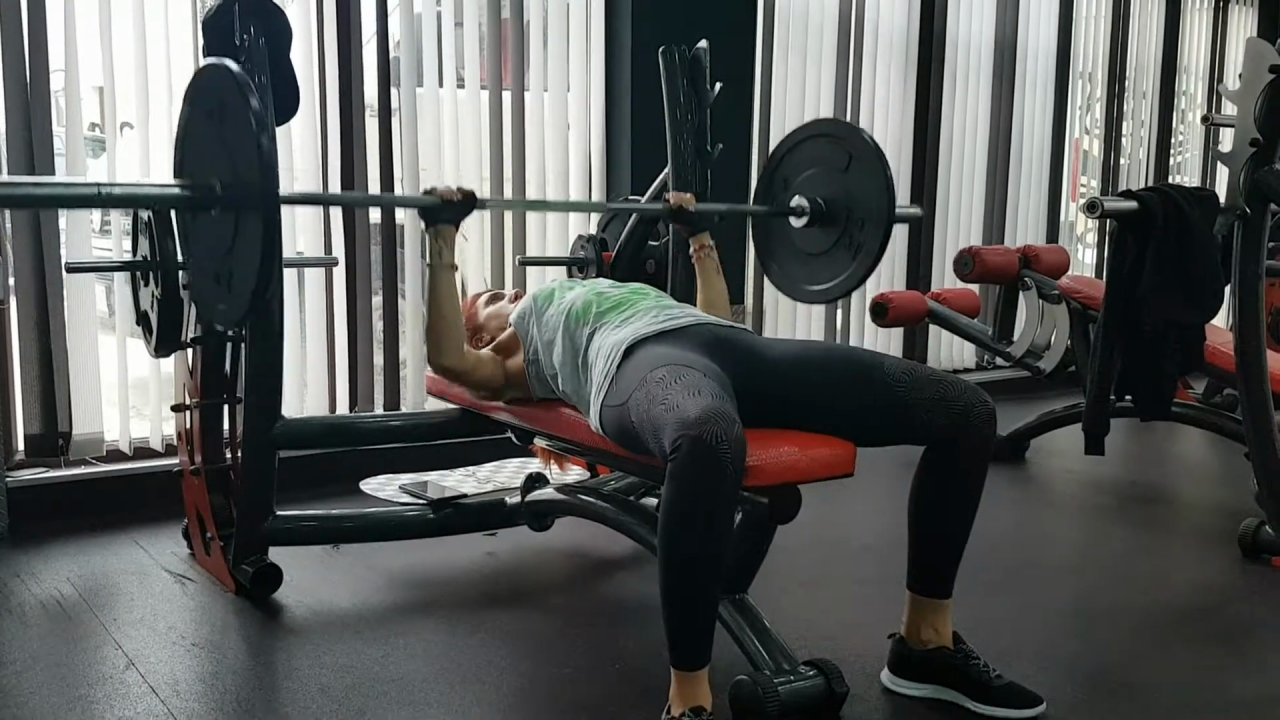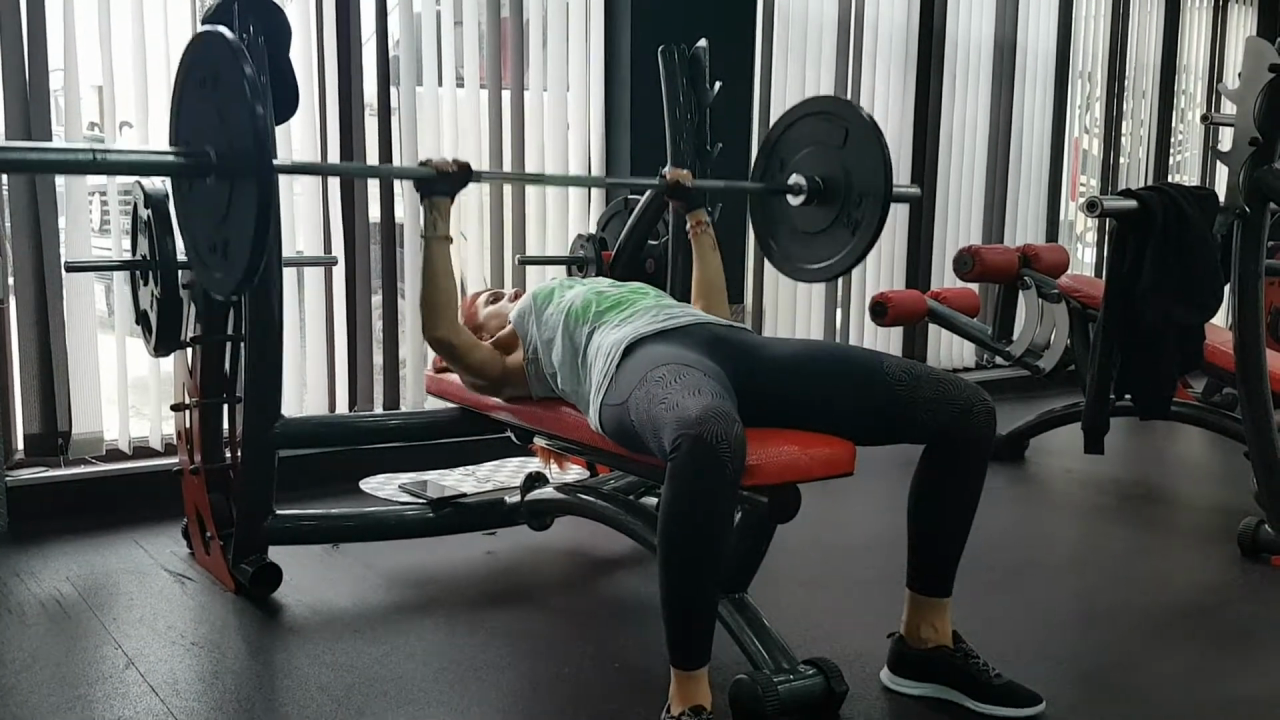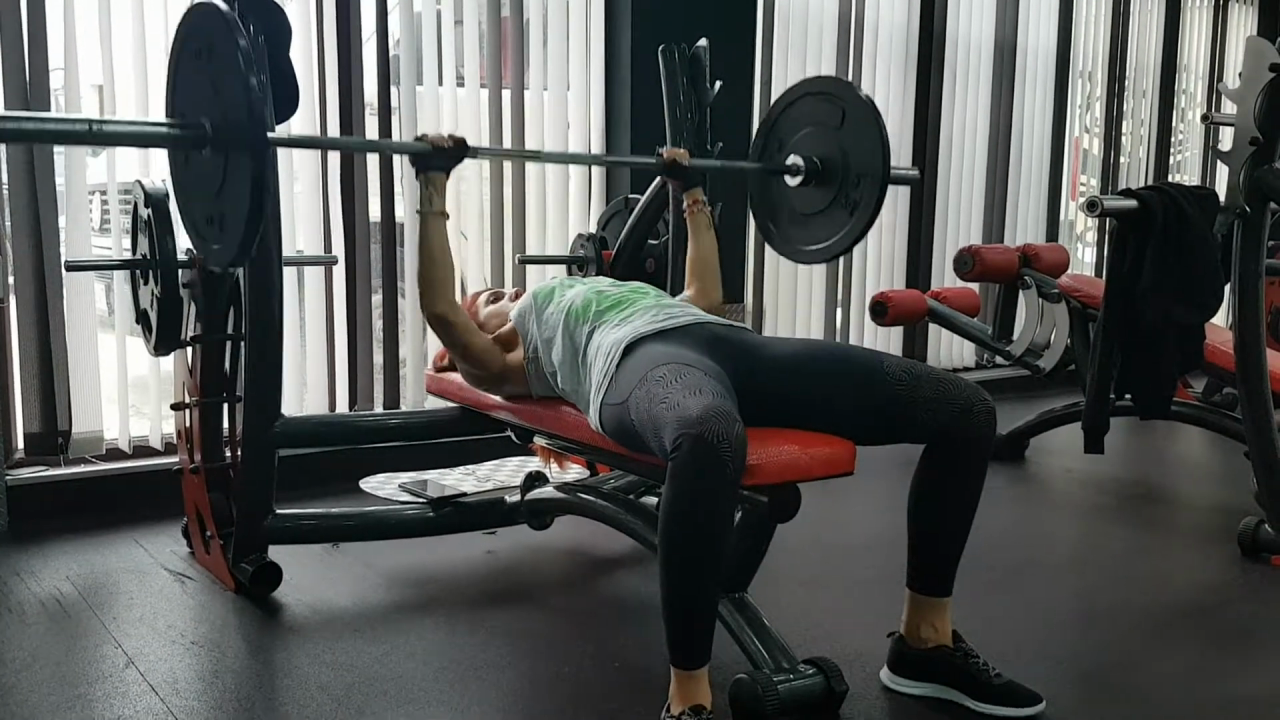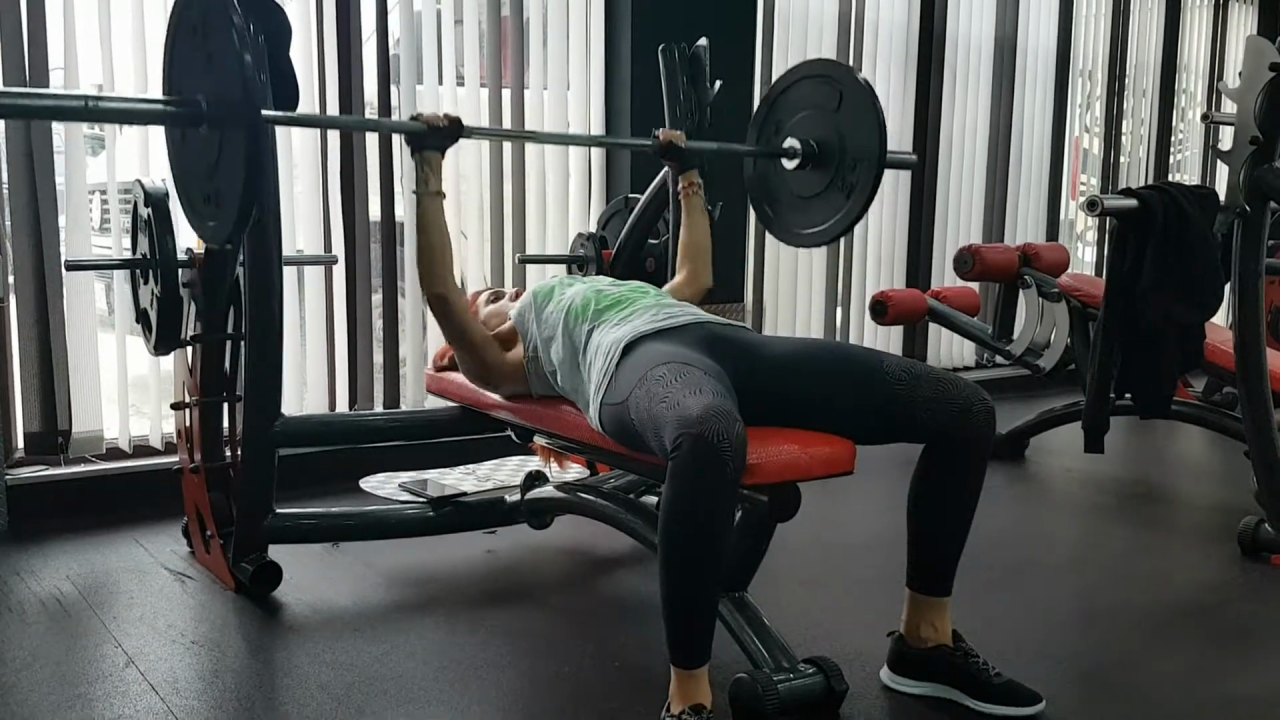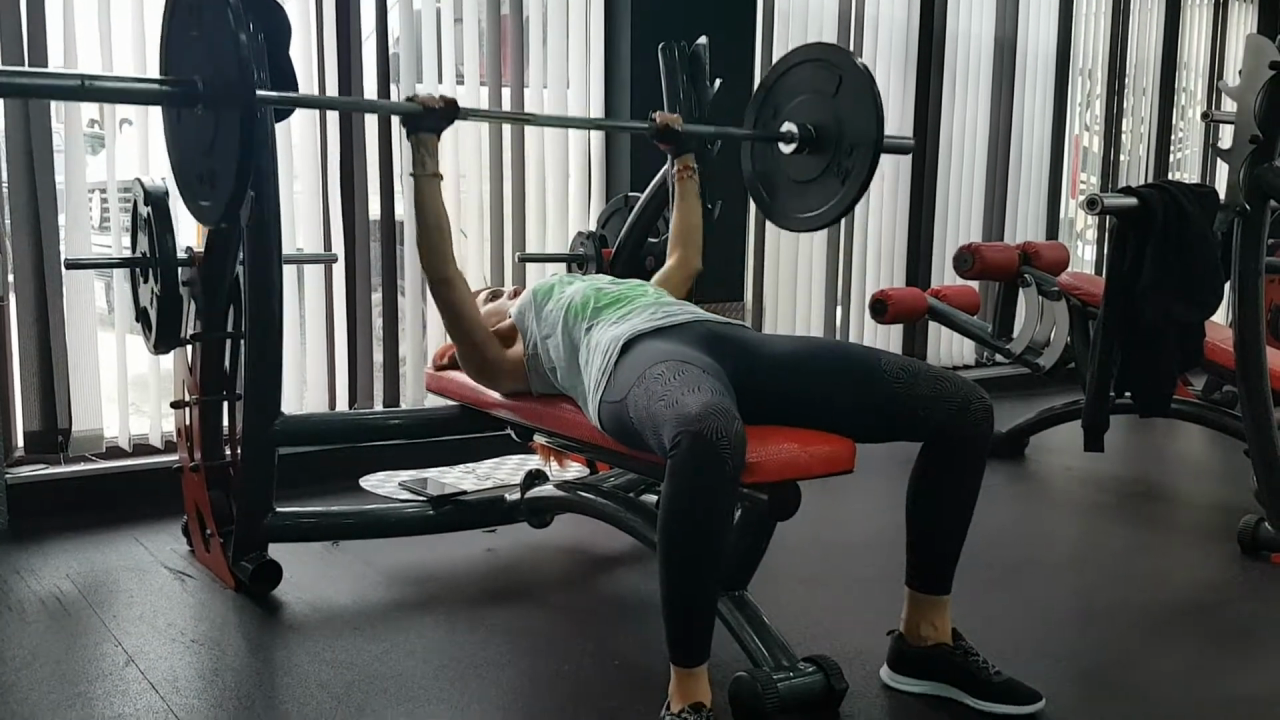
dt=0.1s
person 1, frame 1
left shoulder: (591, 305)
right shoulder: (507, 366)
left elbow: (717, 321)
right elbow: (447, 359)
left wrist: (700, 238)
right wrist: (442, 237)
left knee: (966, 413)
right knee: (708, 439)
left ankle: (925, 645)
person 1, frame 2
left shoulder: (588, 300)
right shoulder: (507, 364)
left elbow: (713, 310)
right elbow: (442, 334)
left wrist: (696, 214)
right wrist: (438, 210)
left knee: (965, 412)
right knee: (708, 438)
left ankle: (924, 643)
person 1, frame 3
left shoulder: (600, 302)
right shoulder: (505, 365)
left elbow: (706, 294)
right elbow: (440, 312)
left wrist: (692, 193)
right wrist: (433, 189)
left knee: (965, 411)
right knee: (709, 437)
left ankle: (925, 644)
person 1, frame 4
left shoulder: (600, 298)
right shoulder: (504, 364)
left elbow: (696, 280)
right elbow: (440, 291)
left wrist: (687, 177)
right wrist: (429, 167)
left knee: (964, 411)
right knee: (709, 437)
left ankle: (925, 642)
person 1, frame 5
left shoulder: (598, 302)
right shoulder: (503, 361)
left elbow: (684, 263)
right elbow: (444, 279)
left wrist: (683, 162)
right wrist: (426, 151)
left knee: (963, 409)
right knee: (707, 436)
left ankle: (925, 640)
